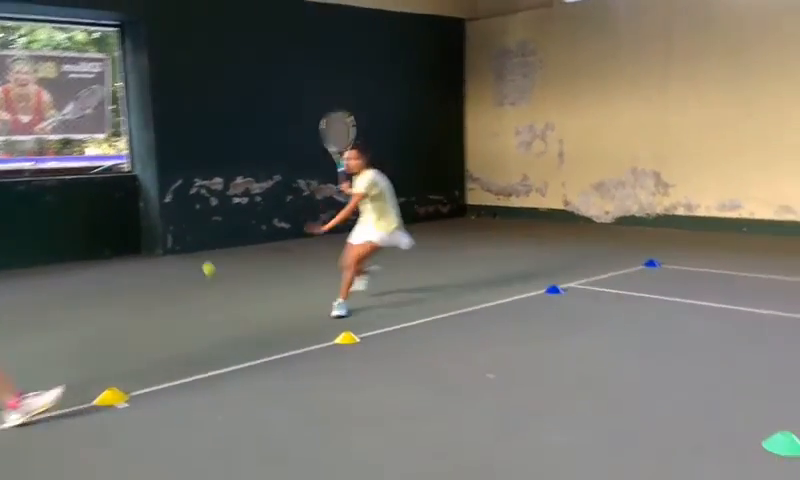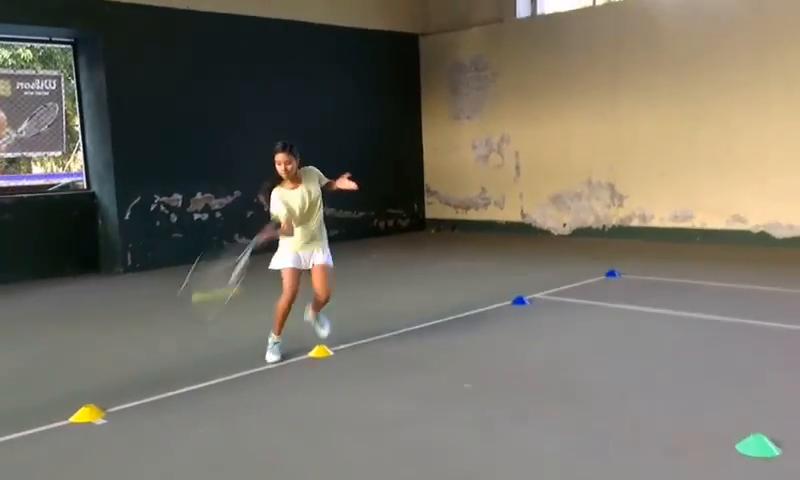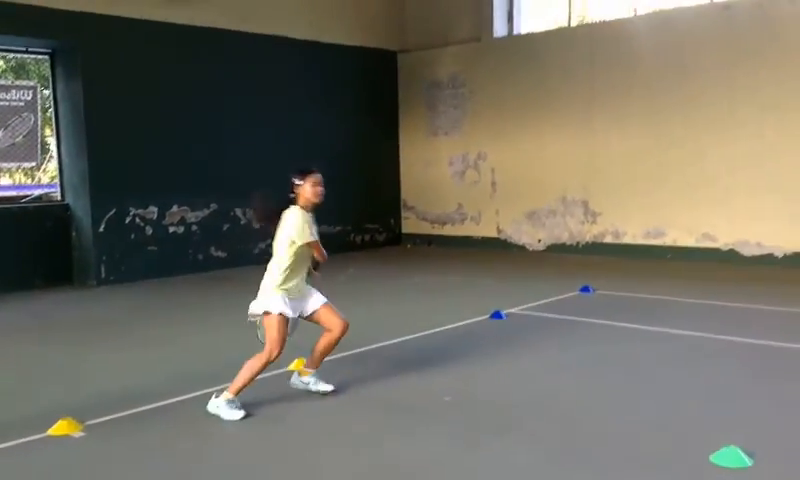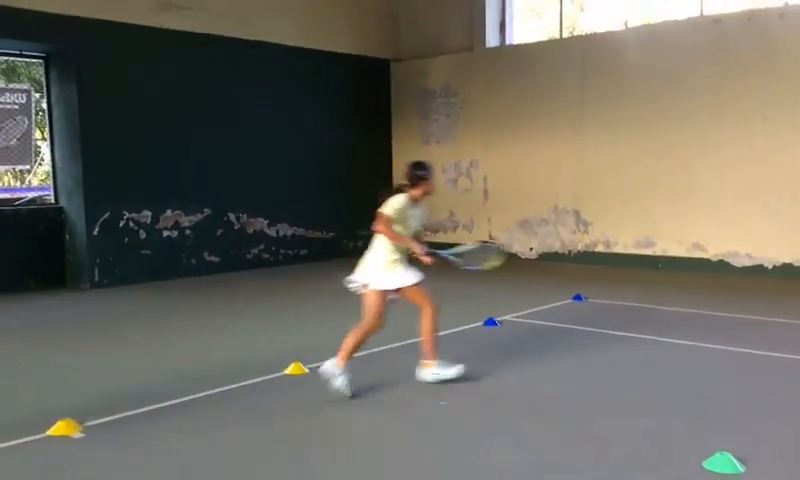
dt=0.4s
person 1, frame 1
left shoulder: (368, 178)
right shoulder: (360, 177)
left elbow: (352, 207)
left wrist: (328, 226)
right wrist: (350, 190)
left hip: (383, 227)
right hip: (367, 224)
left knee: (354, 260)
right knee: (347, 262)
left ankle: (342, 301)
right ankle: (365, 271)
person 1, frame 2
left shoulder: (312, 174)
right shoulder: (277, 195)
left elbow: (328, 185)
right elbow: (288, 231)
left wrist: (340, 184)
right wrist: (276, 229)
left hip: (317, 244)
right hip: (292, 246)
left knee: (323, 295)
right knee: (289, 294)
left ankle: (314, 311)
right ankle: (275, 339)
person 1, frame 3
left shoulder: (304, 215)
right shoulder: (297, 217)
right elbow: (318, 255)
left wrist: (312, 259)
right wrist: (319, 253)
left hip: (301, 288)
right hip: (278, 289)
left knee: (339, 326)
right knee: (273, 352)
left ankle: (306, 375)
right ankle: (224, 398)
person 1, frame 4
left shoulder: (419, 207)
right shoulder: (400, 201)
left elbow: (412, 237)
right elbow: (379, 225)
left wrist: (419, 250)
right wrist: (410, 246)
left hip: (374, 266)
right hip: (386, 264)
left knee: (372, 322)
right knee: (429, 308)
left ankle: (337, 366)
right ankle: (430, 365)
